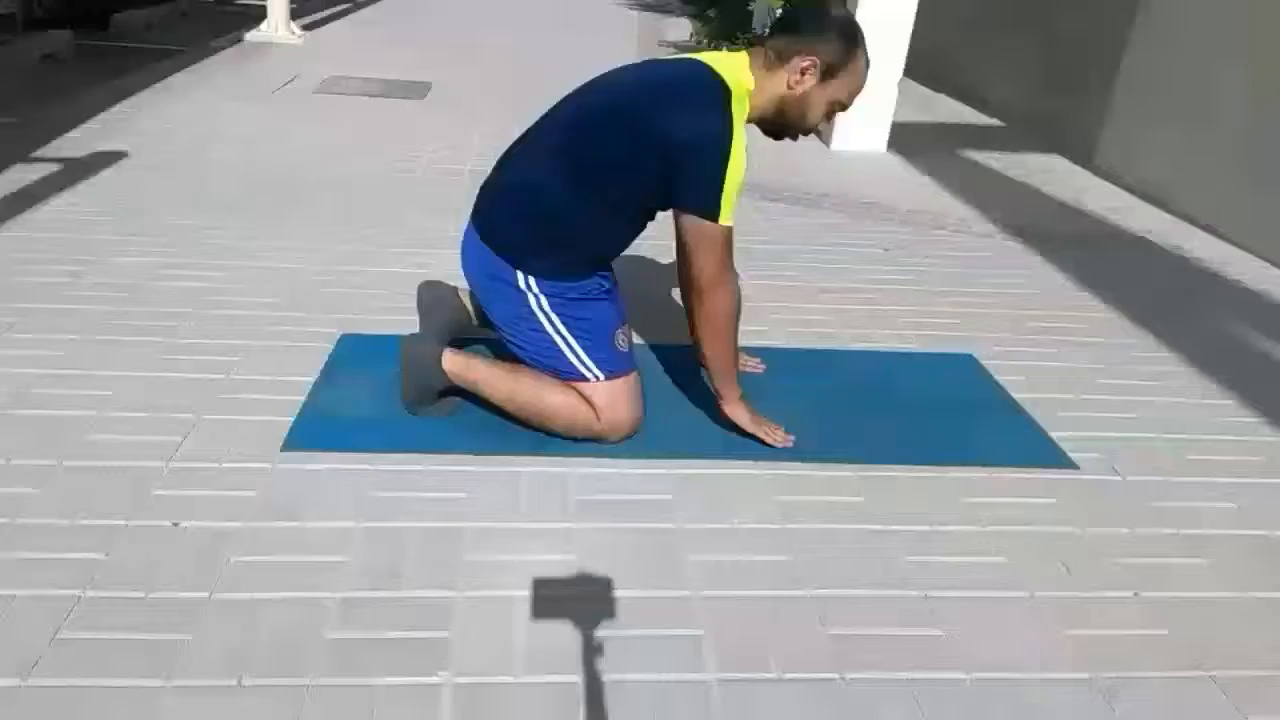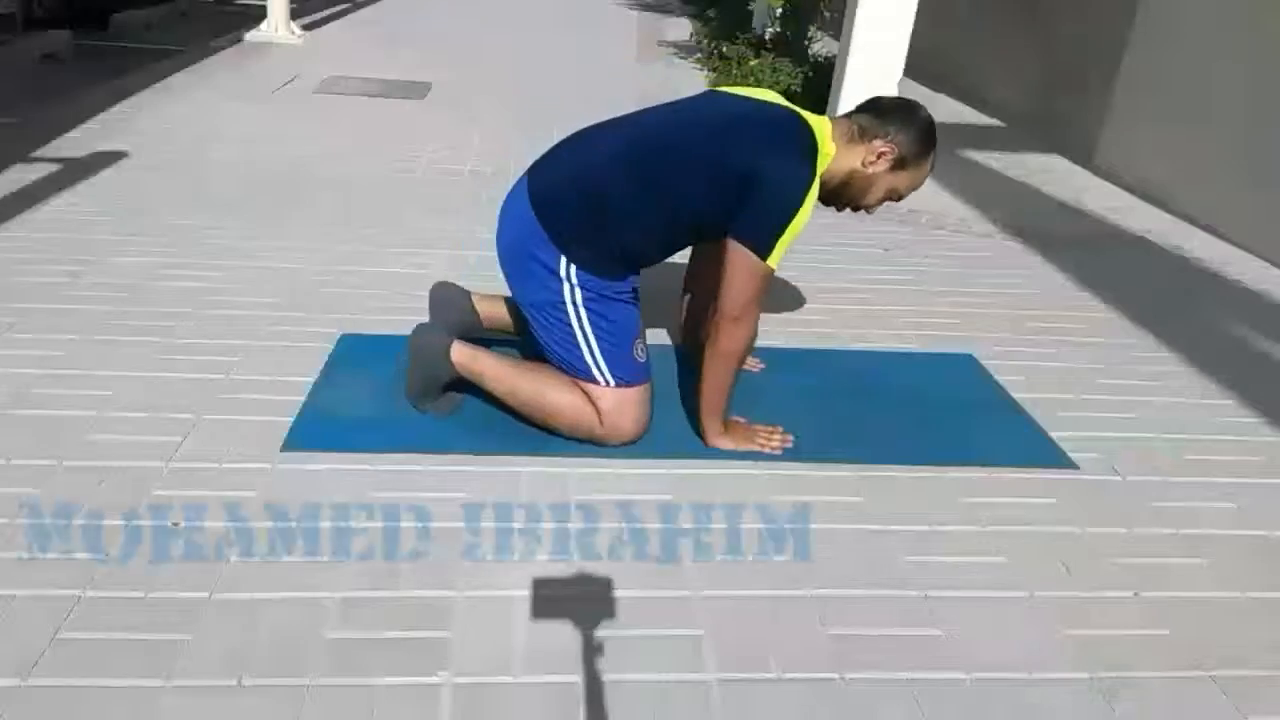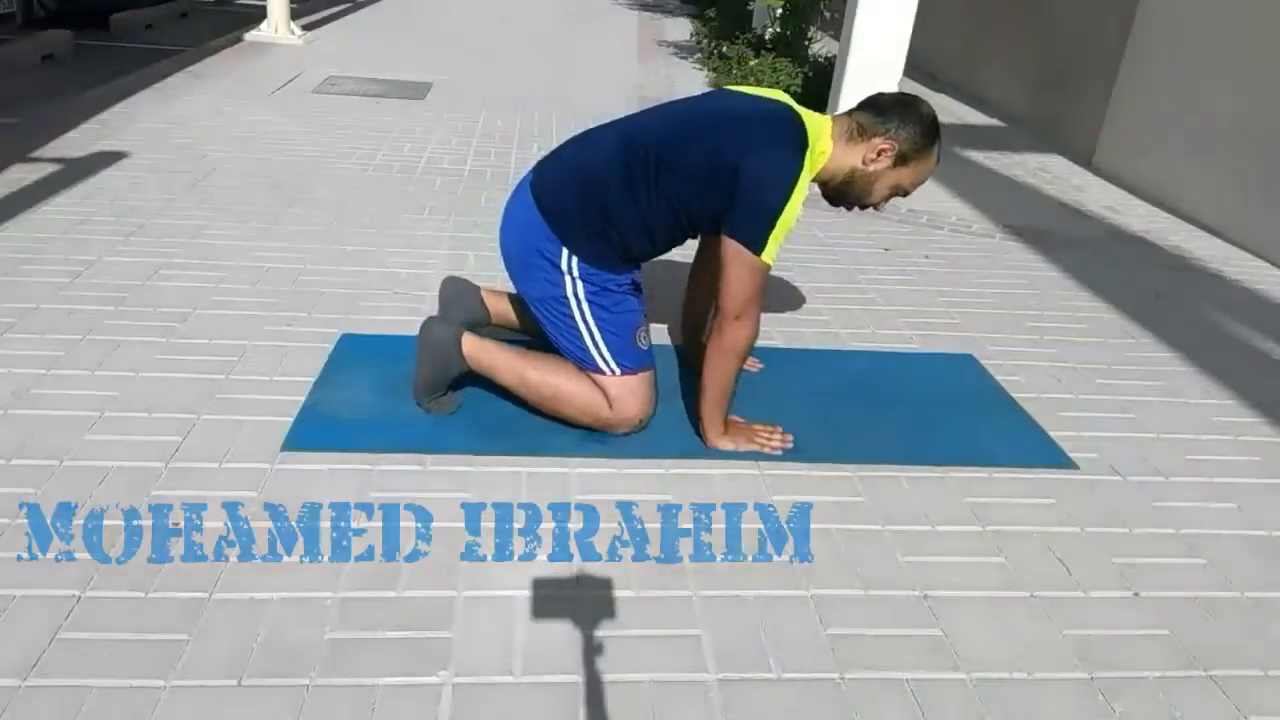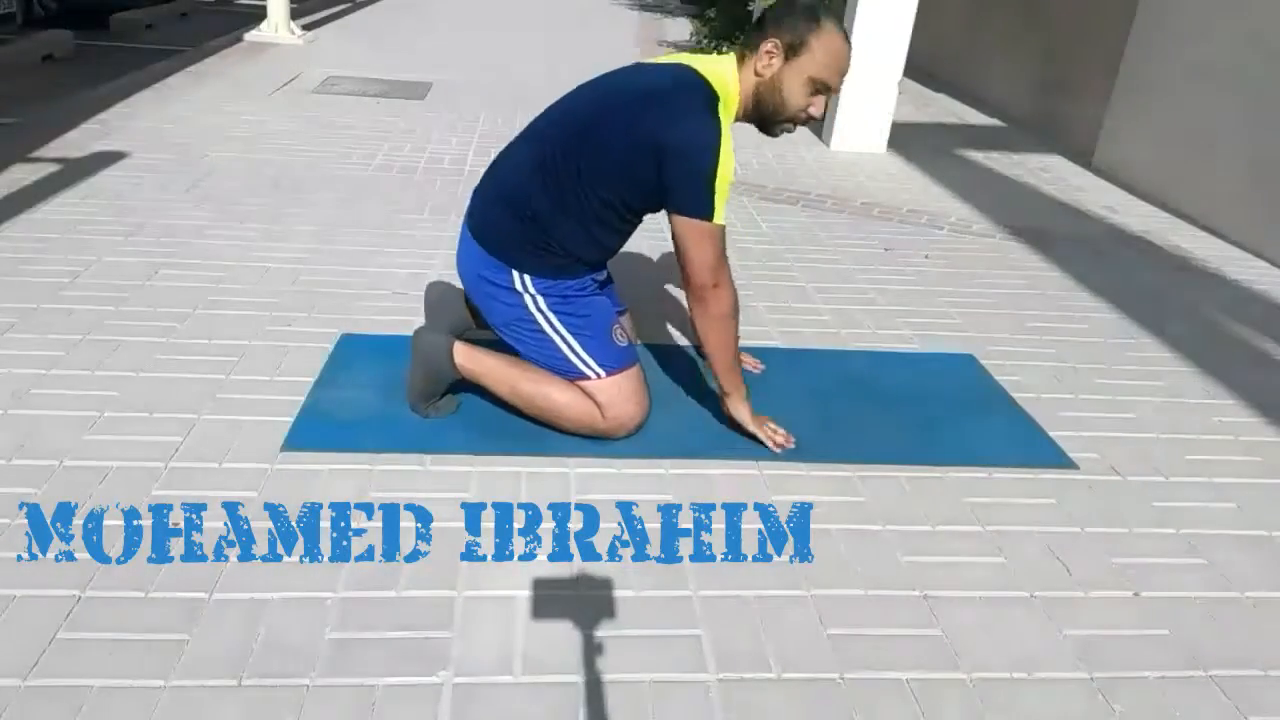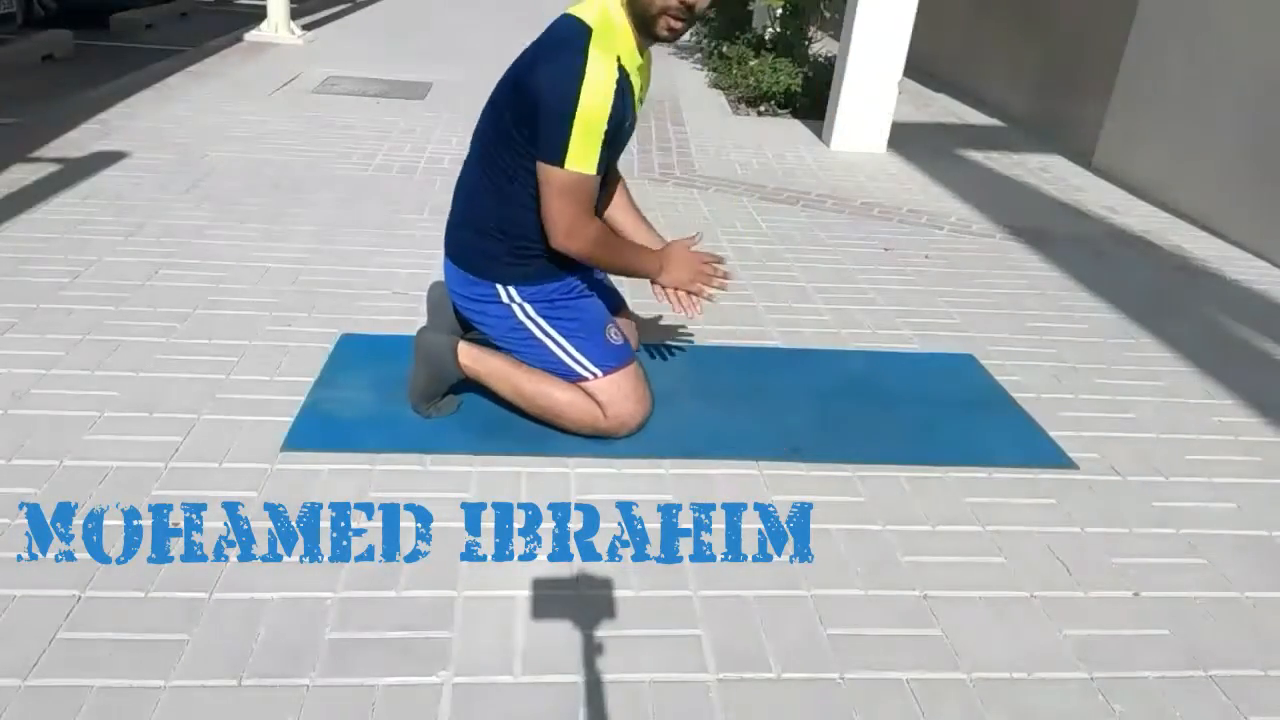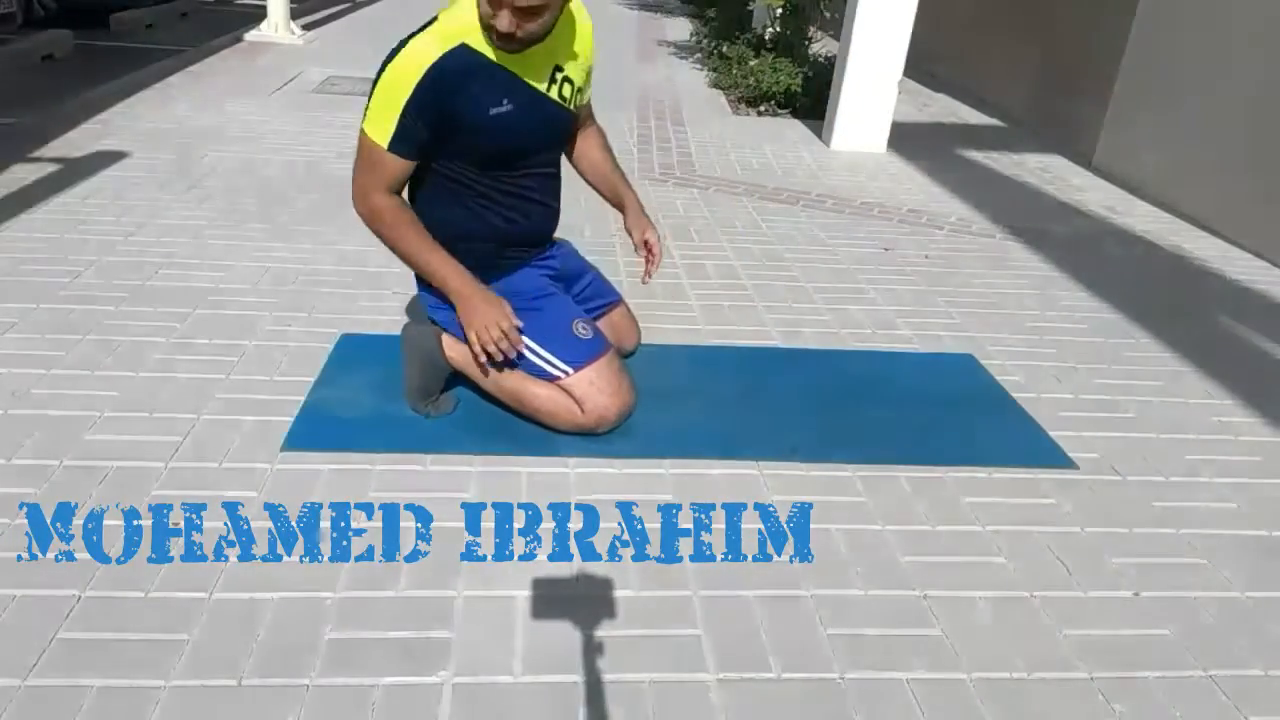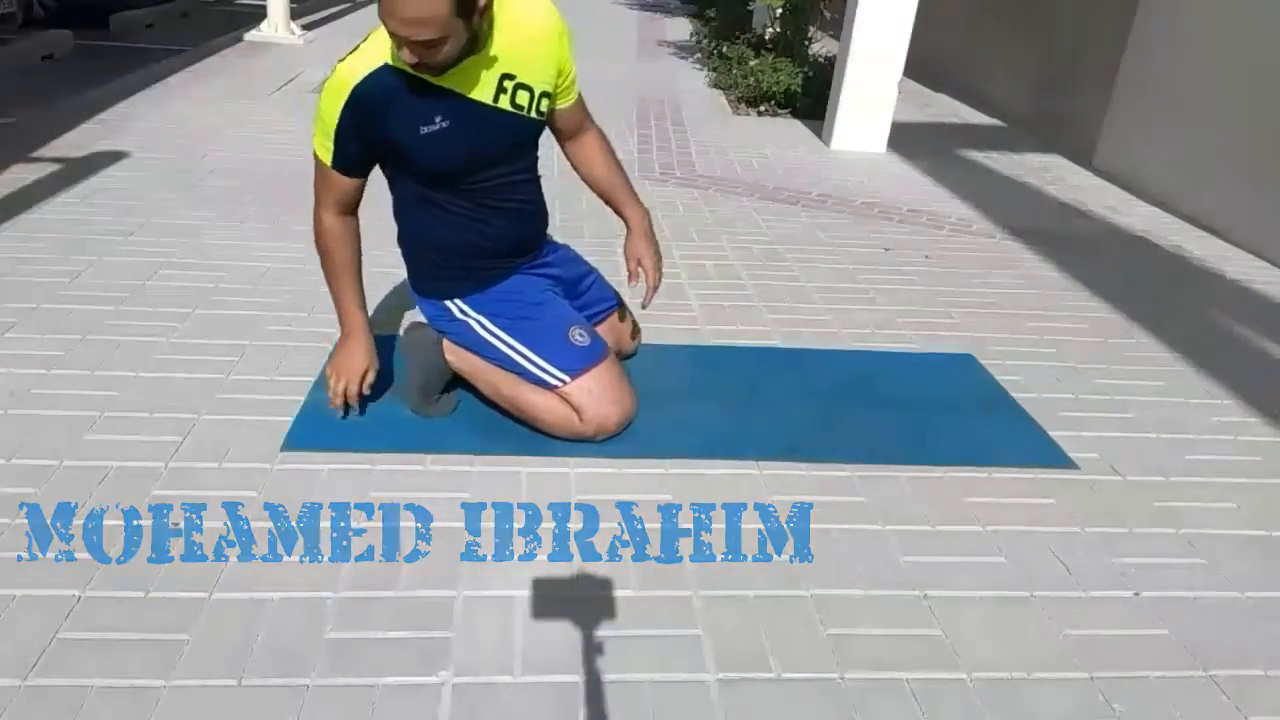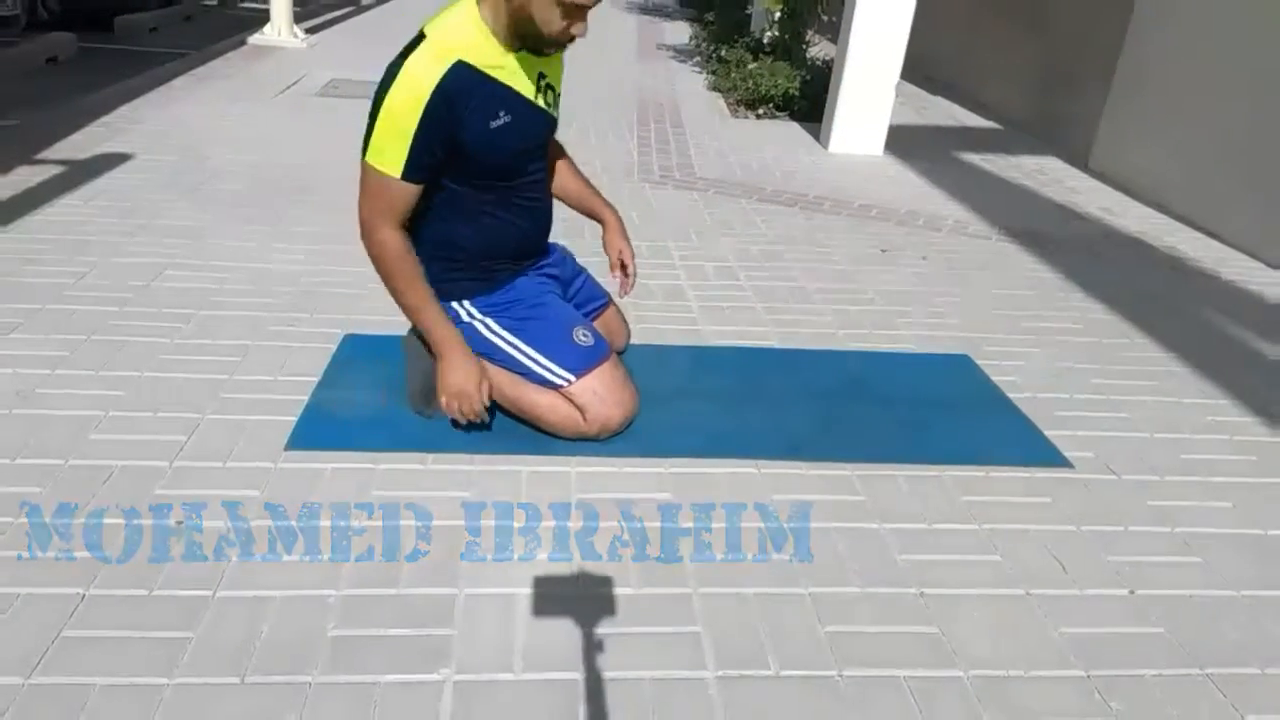
dt=0.4s
person 1, frame 1
left shoulder: (709, 82)
right shoulder: (711, 127)
left elbow: (692, 248)
right elbow: (711, 282)
left wrist: (709, 344)
right wrist: (730, 397)
left hip: (517, 229)
right hip: (526, 259)
right knee: (615, 416)
left ankle: (459, 308)
right ankle: (446, 361)
person 1, frame 2
left shoulder: (782, 128)
right shoulder: (788, 174)
left elbow: (709, 246)
right elbow: (734, 314)
left wrist: (696, 343)
right wrist: (715, 427)
left hip: (547, 207)
right hip: (562, 242)
right knee: (619, 419)
left ankle: (467, 308)
right ankle: (452, 355)
person 1, frame 3
left shoulder: (779, 123)
right shoulder: (778, 169)
left elbow: (714, 249)
right elbow: (736, 313)
left wrist: (694, 344)
right wrist: (715, 427)
left hip: (550, 211)
right hip: (560, 241)
left knee: (594, 330)
right knee: (626, 406)
left ankle: (477, 304)
right ankle: (464, 348)
person 1, frame 4
left shoulder: (693, 81)
right shoulder: (697, 121)
left elbow: (695, 229)
right elbow: (709, 284)
left wrist: (713, 339)
right wrist: (734, 395)
left hip: (533, 242)
right hip: (517, 264)
left knee: (621, 341)
right knee: (623, 409)
left ankle: (482, 310)
right ankle: (457, 355)
person 1, frame 5
left shoulder: (630, 43)
right shoulder: (587, 62)
right elbow: (571, 231)
left wrist: (653, 246)
right wrist: (658, 266)
left hip: (537, 251)
right hip: (505, 271)
left knee: (623, 338)
right knee: (625, 408)
left ankle: (470, 311)
right ankle: (462, 355)
person 1, frame 6
right shoulder: (428, 64)
right elbow: (374, 195)
left wrist: (632, 208)
right wrist: (466, 295)
left hip: (539, 250)
right hip: (478, 274)
left knee: (622, 335)
right knee: (608, 403)
left ankle: (477, 335)
right ankle: (449, 348)
person 1, frame 7
right shoulder: (361, 86)
left elbow: (578, 133)
right elbow: (335, 213)
left wrist: (636, 218)
right wrist: (356, 333)
left hip: (539, 252)
right hip: (468, 286)
left knee: (622, 337)
right knee: (609, 411)
left ankle: (470, 344)
right ankle: (450, 351)
person 1, frame 8
left shoulder: (540, 43)
right shoulder: (428, 77)
right elbow: (382, 228)
left wrist: (607, 216)
right wrist: (454, 351)
right hip: (476, 287)
left knee: (613, 336)
right knee: (612, 408)
right ankle: (441, 348)
